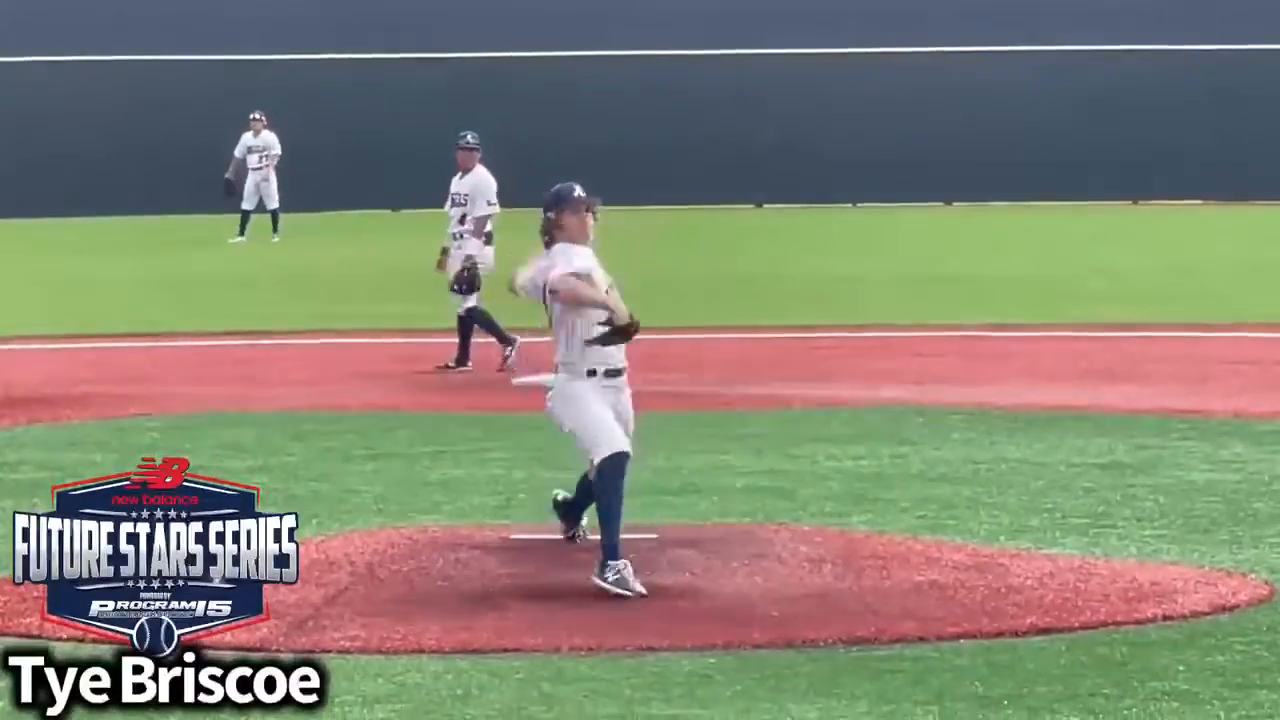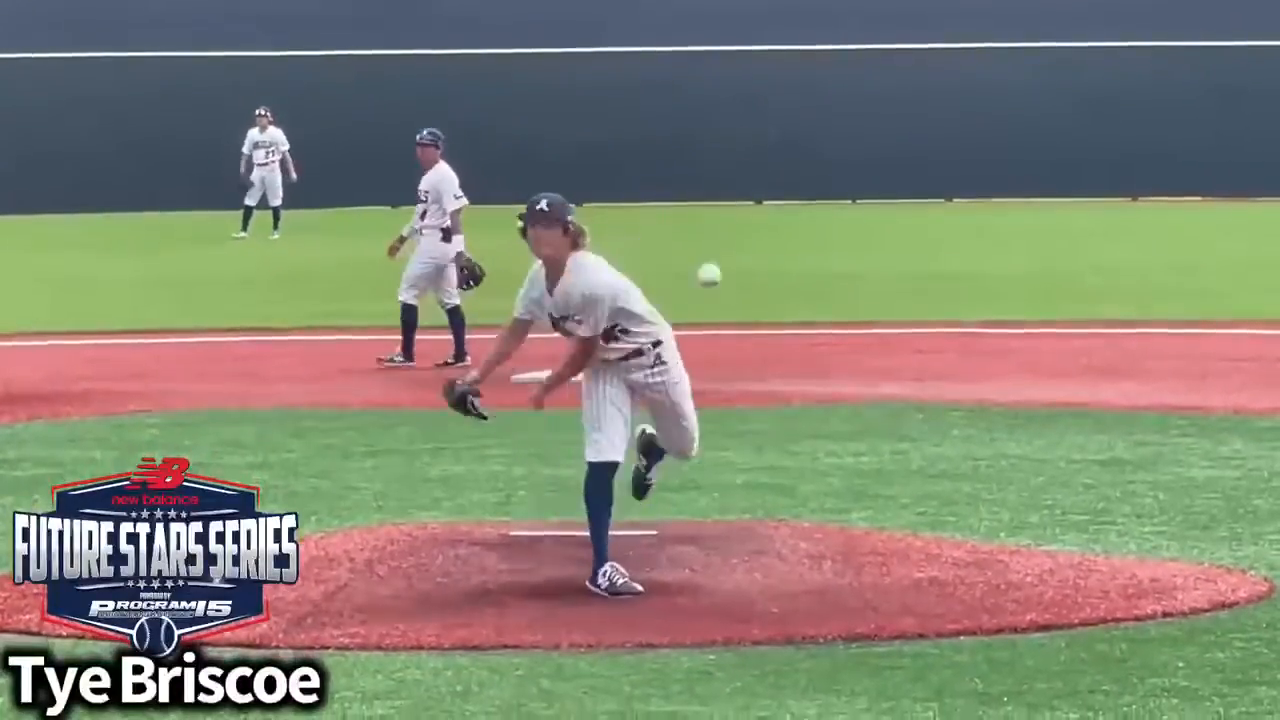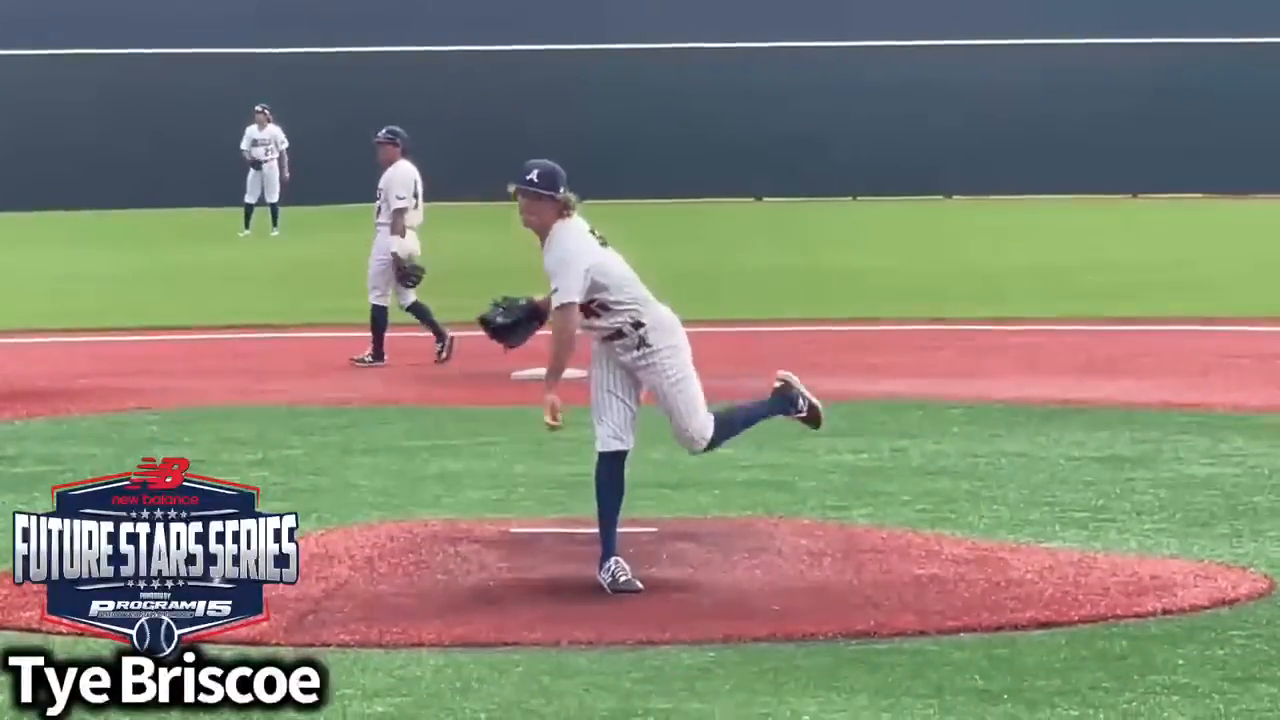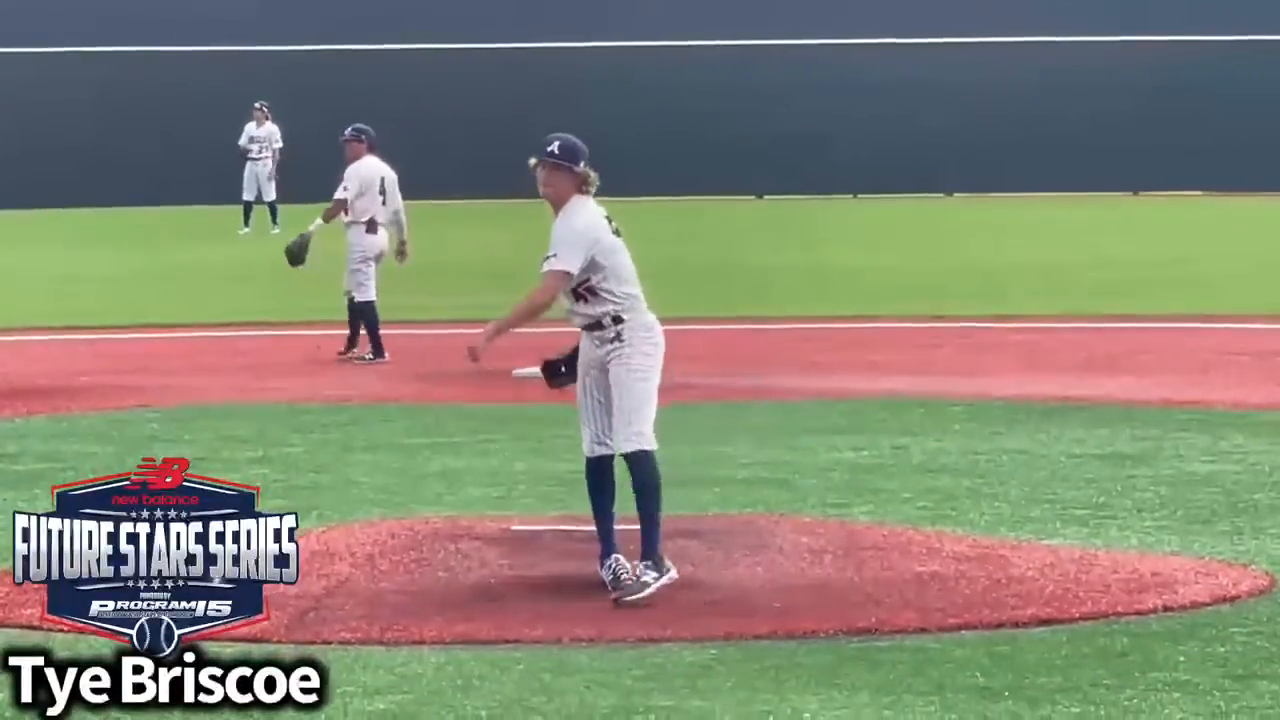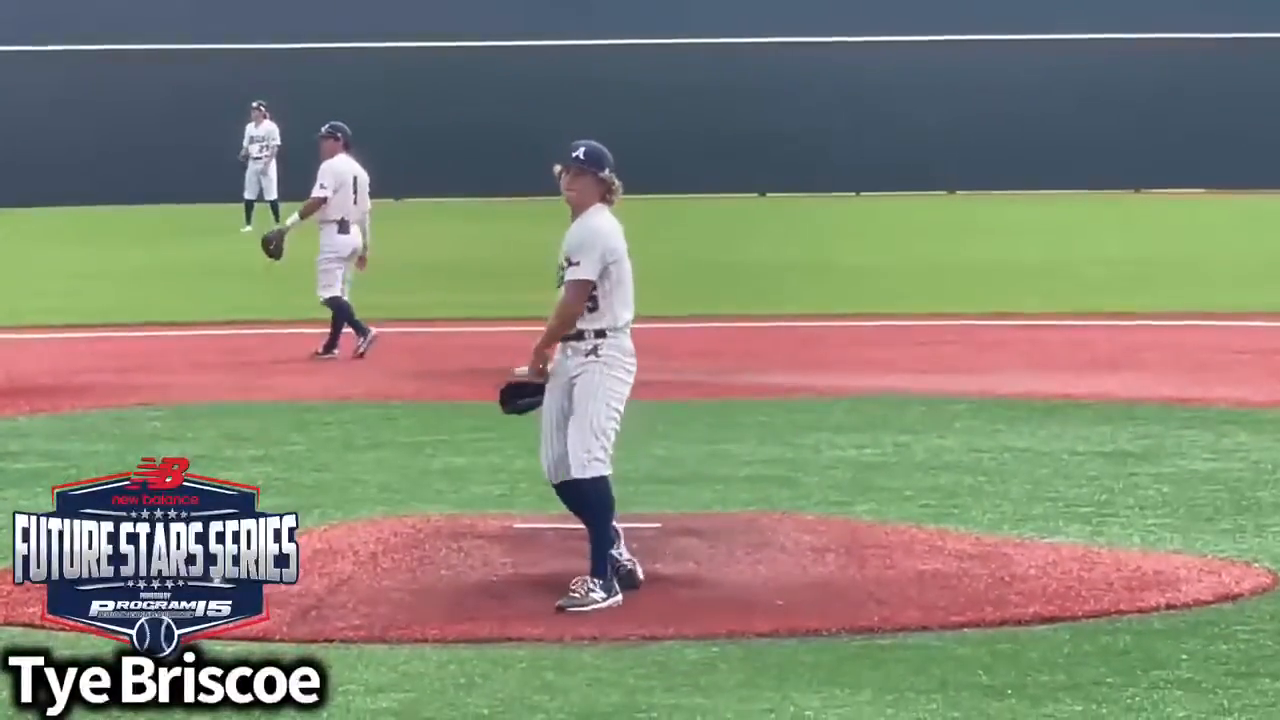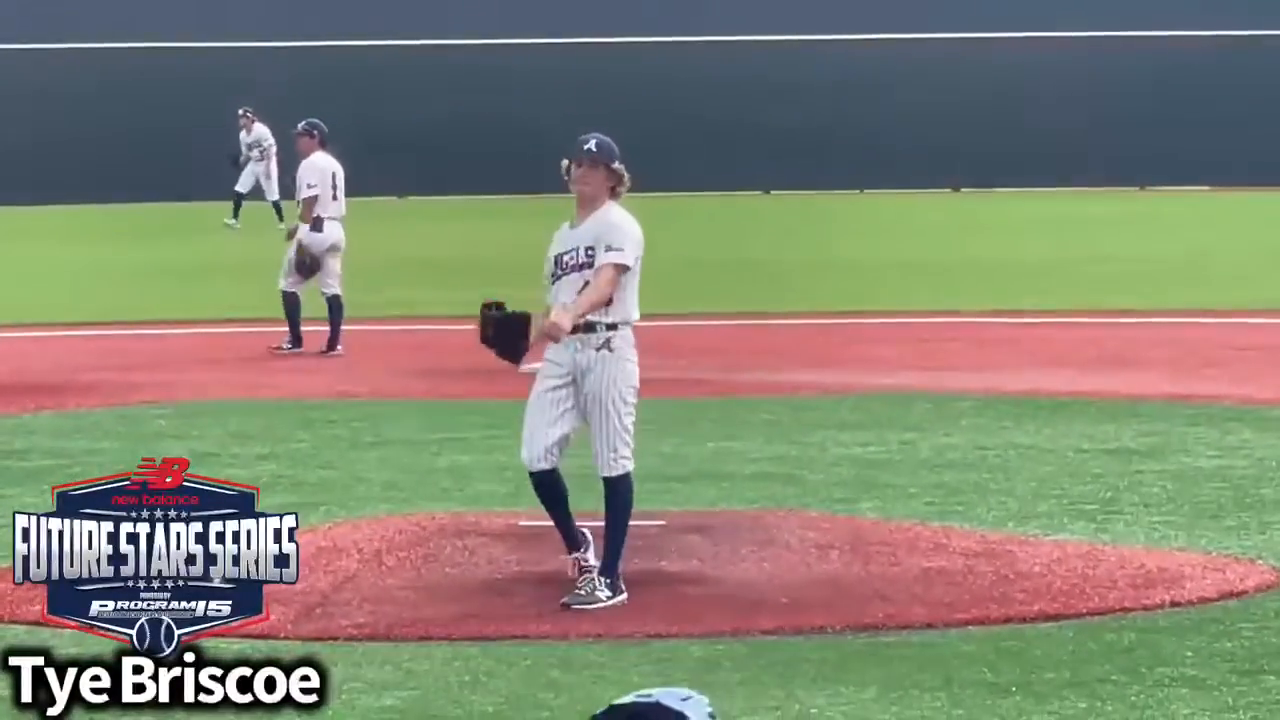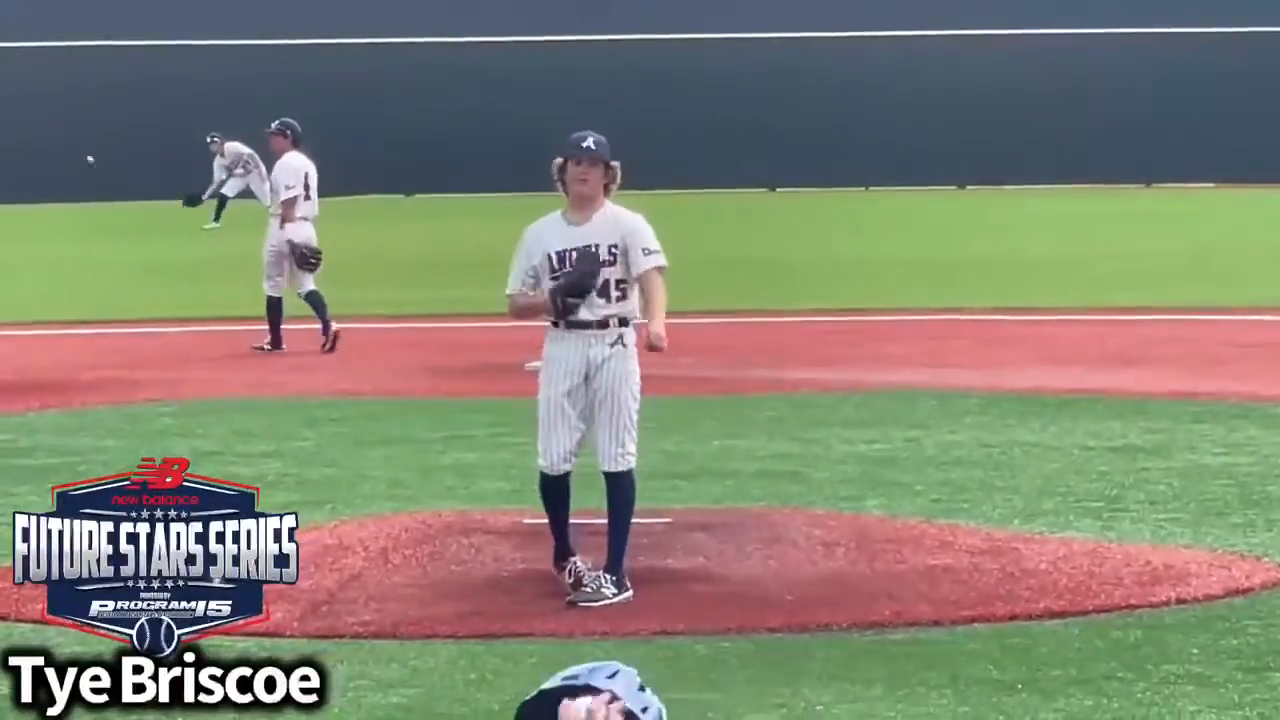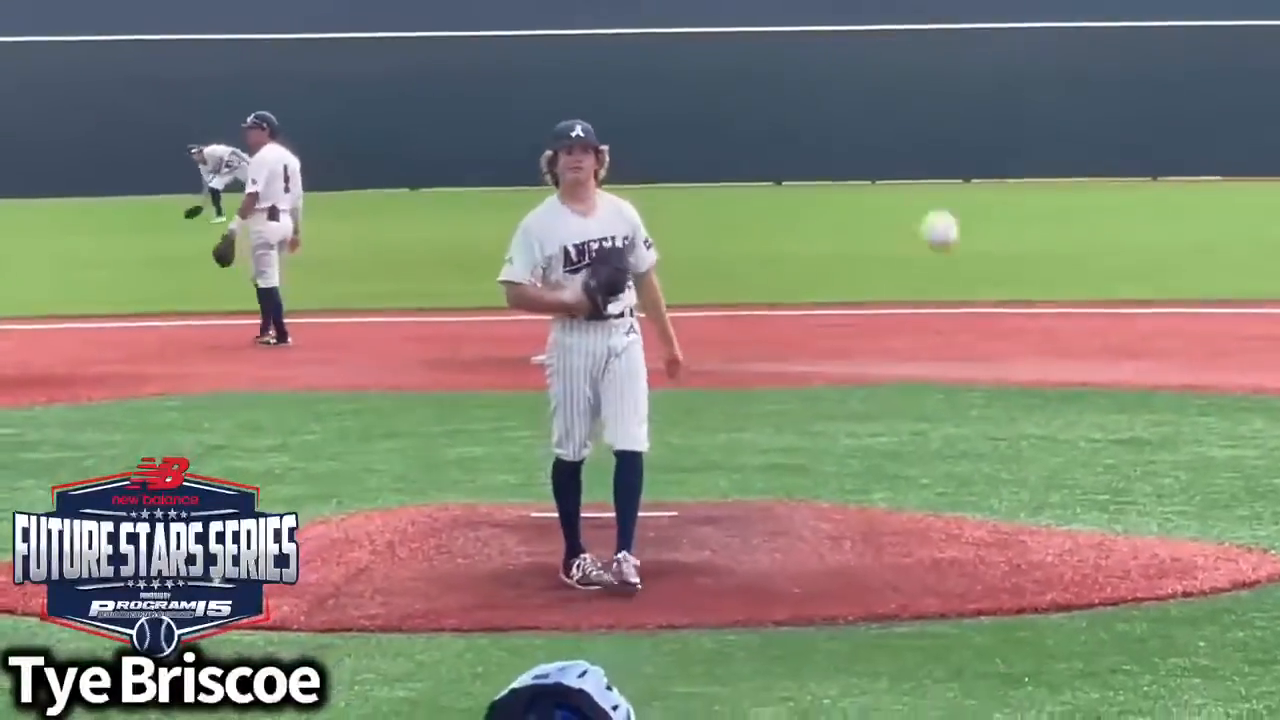
dt=0.3s
person 1, frame 1
left shoulder: (581, 259)
right shoulder: (567, 258)
right elbow: (560, 285)
right wrist: (610, 303)
left hip: (613, 384)
right hip: (580, 388)
left knee: (608, 463)
right knee: (614, 454)
left ankle: (571, 511)
right ankle: (610, 563)
person 1, frame 2
left shoulder: (587, 282)
right shoulder: (539, 279)
left elbow: (584, 353)
right elbow: (518, 328)
left wrist: (548, 388)
right wrist: (479, 374)
left hip: (653, 357)
right hip: (607, 365)
left knee: (683, 446)
right knee: (603, 460)
left ankle: (649, 446)
right ankle: (601, 565)
person 1, frame 3
left shoulder: (565, 247)
right shoulder: (565, 232)
left elbow: (566, 327)
left wrist: (552, 387)
right wrist: (541, 305)
left hip: (652, 342)
right hip: (611, 347)
left knee: (699, 437)
right knee: (610, 448)
left ankle: (785, 399)
right ankle: (609, 559)
person 1, frame 4
left shoulder: (576, 223)
right shoulder: (580, 216)
left elbow: (548, 292)
left wrist: (493, 333)
right wrist: (582, 341)
left hip: (633, 339)
right hip: (596, 342)
left knee: (633, 443)
right knee: (597, 450)
left ankle: (654, 561)
right ankle: (611, 554)
person 1, frame 5
left shoulder: (595, 229)
right shoulder: (581, 230)
left elbow: (573, 305)
left wrist: (540, 348)
right wrist: (551, 355)
left hip: (602, 358)
right hip: (571, 356)
left knee: (586, 464)
right knee: (559, 469)
left ankle: (603, 578)
right ankle: (611, 546)
person 1, frame 6
left shoulder: (620, 224)
right shoulder: (561, 235)
left elbow: (606, 280)
left wrist: (571, 317)
right wrist: (528, 328)
left hip: (608, 348)
right hip: (560, 351)
left knee: (613, 463)
right knee: (537, 458)
left ankle: (609, 578)
right ankle: (577, 545)
person 1, frame 7
left shoulder: (629, 224)
right shoulder: (538, 232)
left elbow: (652, 281)
right elbow: (515, 304)
left wrist: (656, 323)
right wrist: (548, 301)
left hip: (614, 347)
right hip: (561, 349)
left knee: (617, 460)
right knee: (553, 462)
left ankle: (615, 575)
right ankle: (564, 555)
person 1, frame 8
left shoulder: (623, 214)
right shoulder: (537, 224)
left elbow: (646, 282)
right elbow: (514, 294)
left wrist: (671, 341)
right wrist: (571, 302)
left hip: (624, 338)
right hip: (571, 346)
left knee: (626, 446)
right knee: (569, 452)
left ankle: (625, 553)
right ankle: (573, 555)
person 2, frame 1
left shoulder: (483, 180)
right shoulder: (457, 179)
left elbow: (482, 220)
left wrist: (470, 252)
right wrist: (445, 249)
left hip: (475, 248)
right hip: (458, 247)
left knee: (466, 302)
right knee: (464, 302)
left ankle: (508, 342)
right ankle: (462, 359)
person 2, frame 2
left shoulder: (444, 175)
right shoulder: (429, 175)
left elbow: (456, 214)
left wrist: (460, 250)
right wrist: (403, 237)
left hip: (435, 243)
right hip: (435, 242)
left knee: (408, 294)
right knee: (449, 298)
left ankle: (406, 353)
right ankle: (460, 354)
person 2, frame 3
left shoulder: (396, 173)
right shoulder: (409, 171)
left elbow: (398, 214)
left wrist: (395, 249)
left hip: (391, 241)
right hip: (407, 240)
left knee: (378, 295)
right knee: (405, 296)
left ankle: (377, 353)
right ankle: (441, 337)
person 2, frame 4
left shoulder: (357, 169)
right shoulder: (387, 171)
left elbow: (339, 204)
right elbow: (397, 210)
left wrist: (312, 228)
right wrist: (402, 240)
left hip: (362, 235)
right hip: (379, 235)
left knee: (364, 294)
right knee: (354, 290)
left ankle: (378, 350)
right ankle: (352, 344)
person 2, frame 5
left shoulder: (331, 166)
right shoulder: (360, 170)
left elbow: (317, 202)
right elbow: (365, 211)
left wrist: (289, 223)
right wrist: (365, 246)
left hip: (335, 234)
right hip: (353, 234)
left knee: (329, 293)
right knee: (339, 292)
left ankle: (363, 332)
right ankle: (331, 345)
person 2, frame 6
left shoulder: (310, 164)
right shoulder: (335, 164)
left elbow: (309, 202)
left wrist: (301, 235)
left hip: (314, 231)
right hip: (335, 229)
left knee: (290, 284)
right knee: (332, 288)
left ankle: (294, 340)
right ankle: (334, 343)
person 2, frame 7
left shoulder: (285, 164)
right shoulder: (308, 163)
left elbow: (288, 203)
left wrist: (290, 237)
left hip: (285, 230)
right hip: (306, 229)
left knee: (274, 286)
right knee: (305, 285)
left ankle: (275, 341)
right ankle: (327, 326)
person 2, frame 8
left shoulder: (261, 158)
right shoulder: (290, 157)
left elbow: (251, 198)
right elbow: (297, 199)
left wrist: (234, 225)
right wrist: (296, 230)
left hip: (265, 222)
right hip: (284, 221)
left knee: (267, 278)
right knee: (263, 275)
left ankle: (281, 334)
right ankle: (267, 327)
